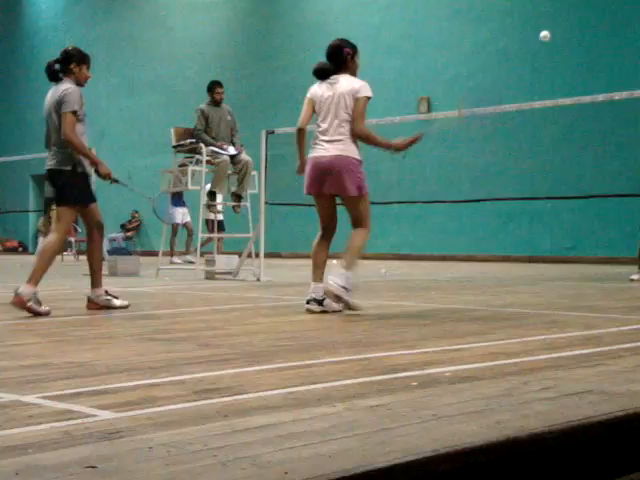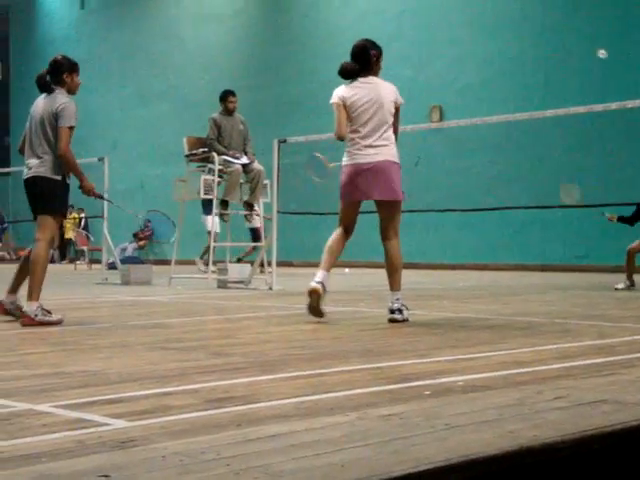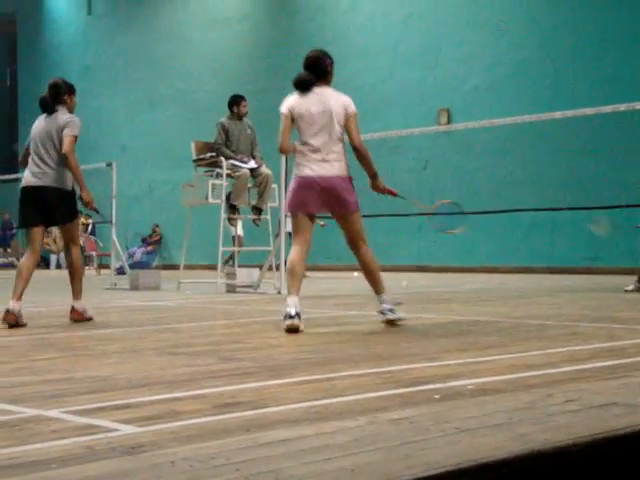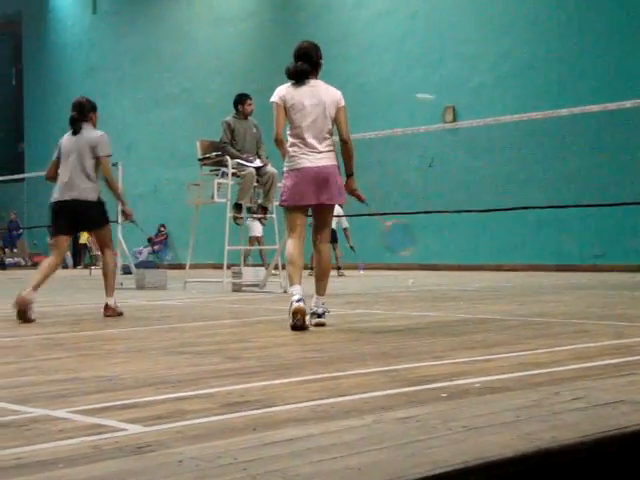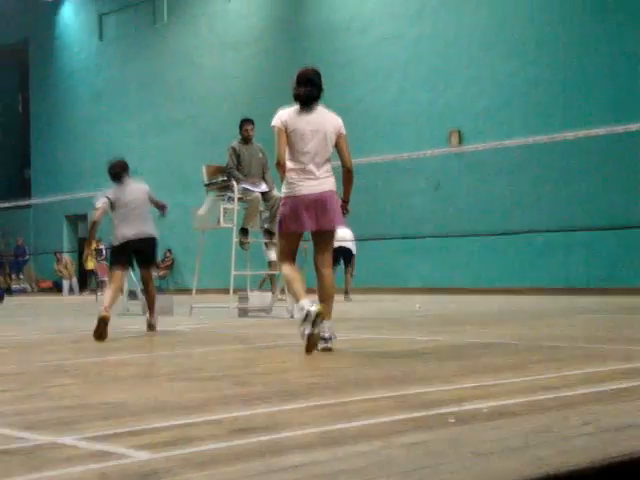
dt=0.5s
person 1, frame 1
left shoulder: (316, 89)
right shoulder: (358, 86)
left elbow: (300, 128)
right elbow: (358, 132)
left wrist: (301, 160)
right wrist: (393, 145)
left hip: (317, 161)
right hip: (344, 160)
left knee: (326, 229)
right knee: (361, 226)
left ankle: (315, 294)
right ankle: (341, 279)
person 1, frame 2
left shoulder: (342, 93)
right shoulder: (391, 90)
left elbow: (341, 134)
left hip: (354, 165)
right hip: (386, 164)
left knee: (343, 230)
right knee: (390, 236)
left ankle: (319, 281)
right ankle: (396, 304)
person 1, frame 3
left shoulder: (292, 102)
right shoulder: (343, 101)
left elbow: (284, 146)
right elbow: (357, 145)
right wrist: (374, 177)
left hip: (305, 179)
right hip: (337, 177)
left knee: (299, 244)
right knee: (359, 245)
left ankle: (292, 309)
right ankle: (385, 305)
person 1, frame 4
left shoulder: (283, 92)
right shoulder: (334, 94)
left elbow: (278, 137)
right elbow: (345, 139)
right wrist: (350, 176)
left hip: (298, 170)
right hip: (327, 169)
left knee: (295, 238)
right knee: (322, 240)
left ankle: (297, 297)
right ankle: (319, 307)
person 1, frame 5
left shoulder: (284, 116)
right shoulder: (334, 120)
left elbow: (280, 160)
right elbow: (348, 166)
right wrist: (345, 200)
left hip: (295, 196)
right hip: (326, 194)
left knee: (287, 261)
right knee: (324, 264)
left ankle: (307, 307)
right ankle: (325, 332)
person 2, frame 1
left shoulder: (54, 92)
right shoulder: (70, 91)
left elbow: (52, 138)
right elbow: (68, 136)
left wrist: (87, 164)
right wrist: (98, 163)
left hip: (62, 168)
right hip: (68, 169)
left knee: (96, 228)
right knee: (61, 231)
left ankle: (98, 294)
right ankle: (26, 292)
person 2, frame 2
left shoulder: (40, 102)
right shoulder: (65, 104)
left elbow: (23, 147)
right elbow: (63, 150)
right wrist: (83, 179)
left hip: (33, 176)
right hip: (51, 177)
left knee: (45, 240)
right knee: (45, 240)
right ankle: (32, 308)
person 2, frame 3
left shoulder: (39, 122)
right shoulder: (70, 120)
left elbow: (24, 158)
right elbow: (67, 151)
right wrist: (84, 188)
left hip: (30, 187)
right hip: (58, 187)
left knee: (33, 250)
right knee: (73, 246)
right ankle: (77, 306)
person 2, frame 4
left shoulder: (64, 139)
right shoulder: (99, 137)
left elbow: (49, 175)
right elbow: (106, 174)
right wrist: (123, 203)
left hip: (61, 200)
right hip: (88, 199)
left knee: (56, 255)
right knee: (107, 249)
left ankle: (28, 295)
right ankle: (110, 303)
person 2, frame 5
left shoulder: (110, 195)
right shoulder: (143, 187)
left elbow: (96, 219)
right elbow: (160, 205)
left wrist: (88, 243)
right wrist: (163, 208)
left hip: (123, 241)
right hip: (147, 238)
left knee: (115, 285)
right knee: (147, 278)
left ankle: (104, 312)
right ankle: (152, 319)
person 3, frame 1
left shoulder: (228, 110)
right shoulder: (203, 110)
left elbow: (235, 131)
right elbow: (198, 133)
left wrist: (237, 144)
right wrist: (215, 144)
right hip: (211, 148)
left knee: (247, 161)
right knee: (225, 160)
left ankle: (238, 194)
person 3, frame 2
left shoulder: (240, 119)
right shoulder: (215, 119)
left elbow: (247, 140)
right elbow: (211, 142)
left wrist: (249, 154)
right wrist: (227, 153)
left hip: (242, 157)
right hip: (223, 157)
left knee: (259, 170)
right knee: (236, 169)
left ankle: (250, 203)
right ankle: (225, 201)
person 3, frame 3
left shoulder: (248, 124)
right shoulder: (223, 124)
left elbow: (255, 145)
right elbow: (219, 147)
left wrist: (257, 158)
right wrist: (235, 157)
left hip: (249, 162)
right hip: (231, 161)
left knee: (267, 174)
right knee: (244, 173)
left ankle: (258, 207)
right ankle: (233, 206)
person 3, frame 4
left shoulder: (253, 123)
right shoulder: (229, 122)
left elbow: (260, 144)
right elbow: (225, 146)
left wrist: (262, 157)
right wrist: (241, 156)
left hip: (254, 160)
right hip: (236, 160)
left knee: (272, 173)
right knee: (250, 172)
left ankle: (264, 206)
right ankle: (239, 205)
person 3, frame 5
left shoulder: (259, 148)
right shoulder: (234, 147)
left elbow: (266, 169)
right elbow: (231, 170)
left wrist: (268, 182)
right wrist: (247, 181)
left hip: (260, 185)
right hip: (242, 185)
left knee: (277, 197)
right knee: (256, 196)
left ankle: (270, 231)
right ankle: (244, 230)
